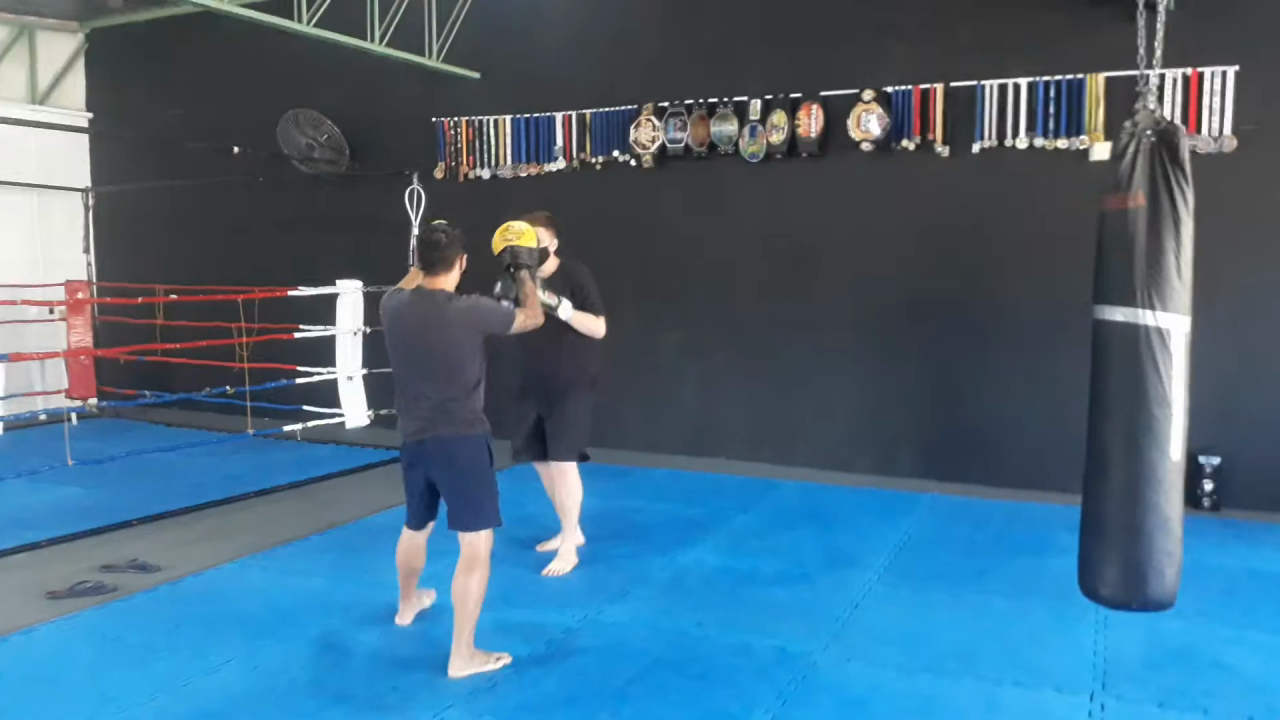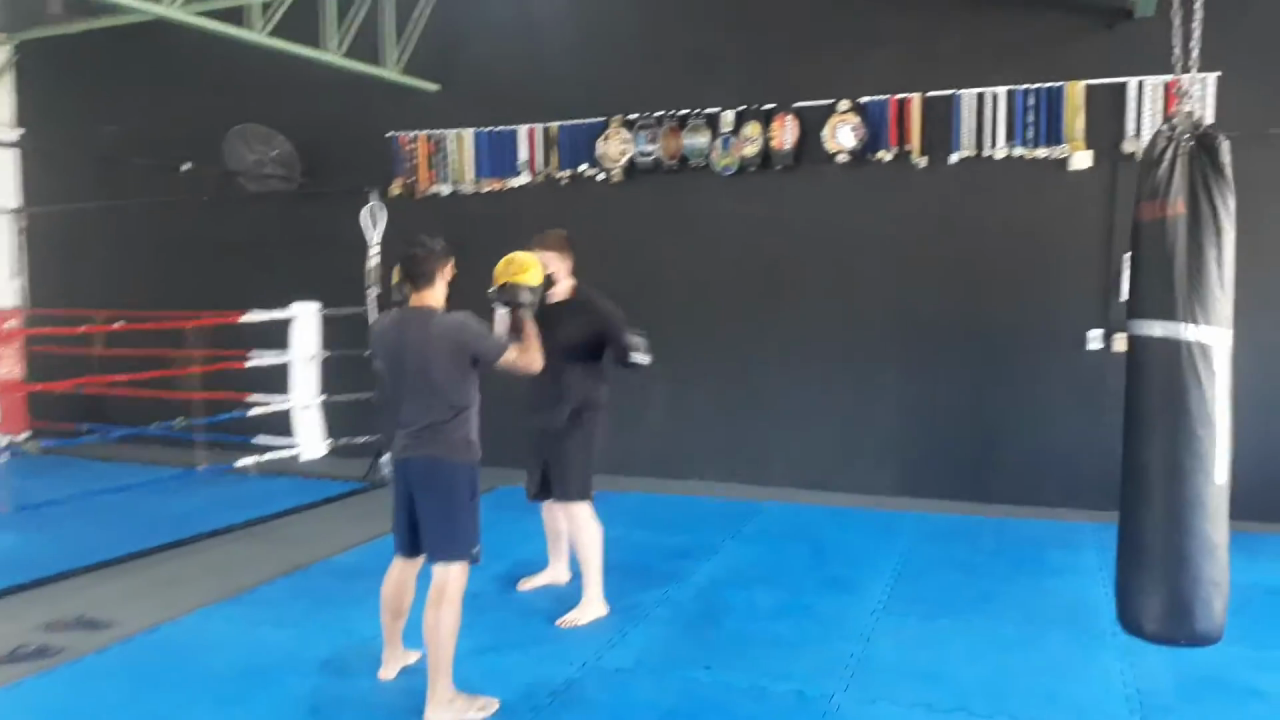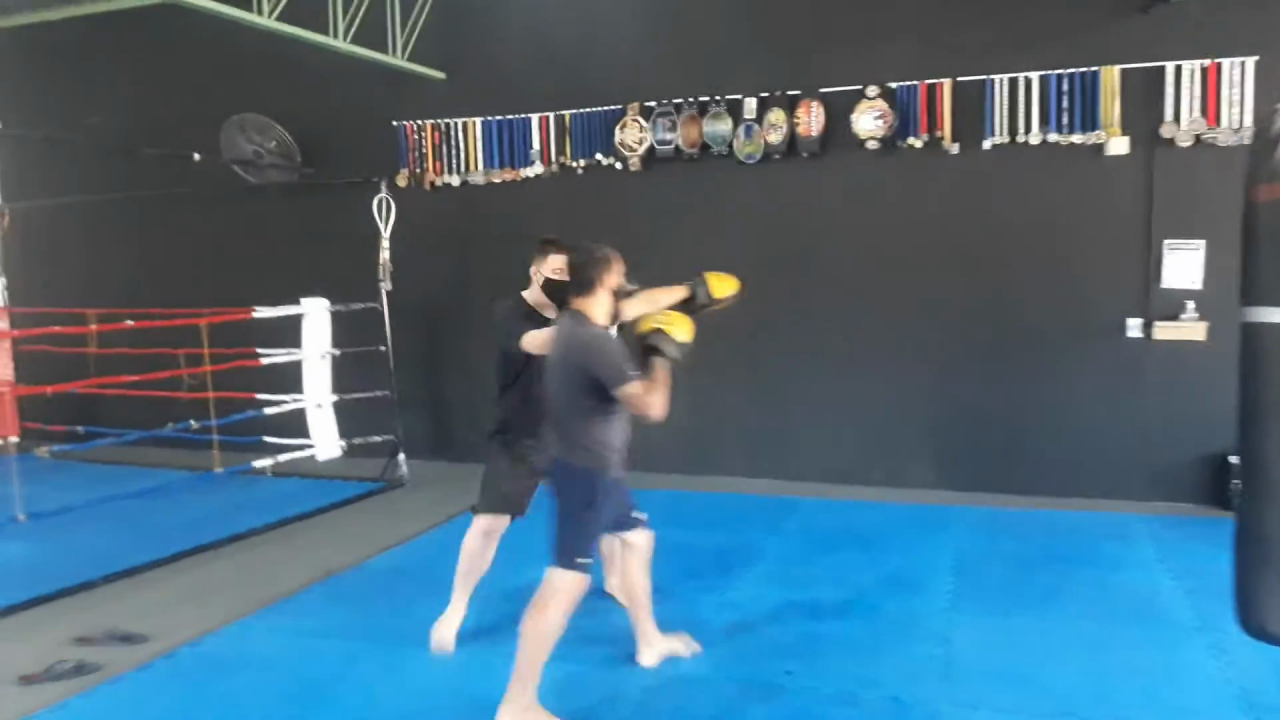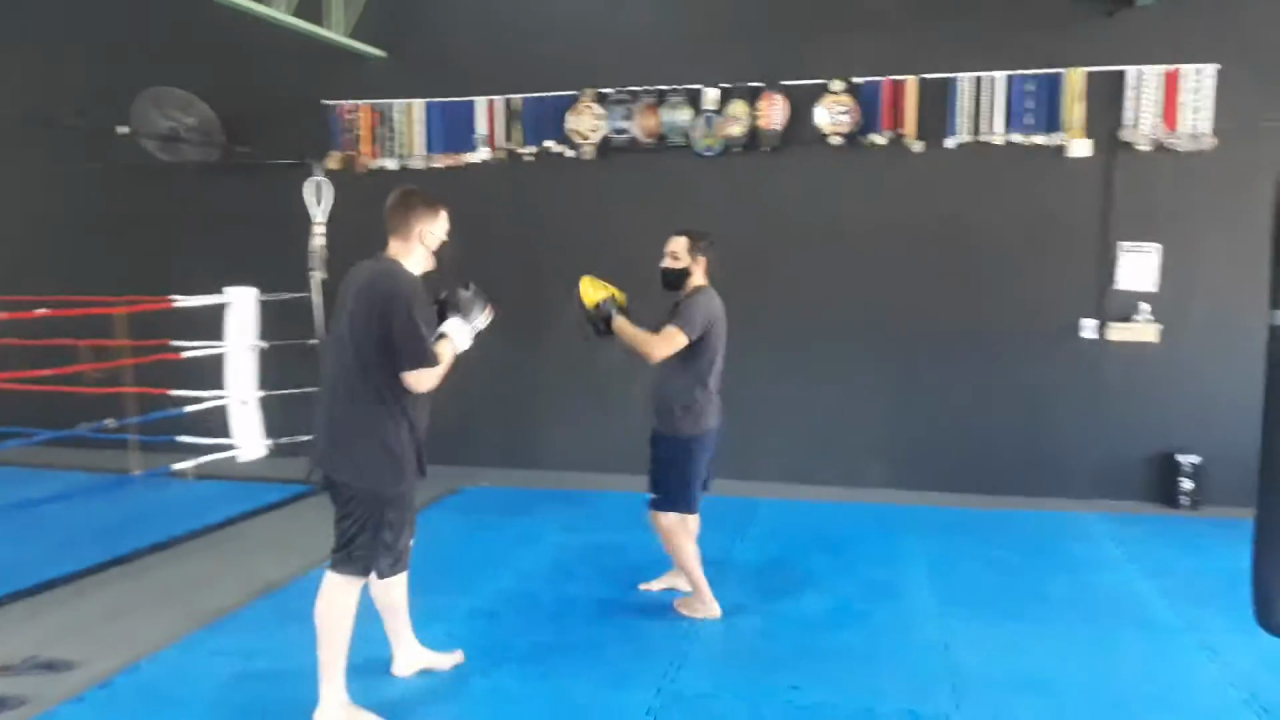
dt=1s
person 1, frame 1
left shoulder: (393, 306)
right shoulder: (473, 311)
right elbow: (534, 317)
left wrist: (421, 266)
right wrist: (524, 272)
left hip: (414, 437)
right hip: (461, 440)
left knee: (416, 526)
right knee: (476, 542)
left ankle: (408, 602)
right ankle: (463, 654)
person 1, frame 2
left shoulder: (384, 327)
right shoulder: (459, 327)
right elbow: (531, 362)
right wrist: (524, 309)
left hip: (407, 457)
right hip: (448, 461)
left knee: (406, 559)
right knee: (450, 574)
left ankle: (392, 655)
person 1, frame 3
left shoulder: (572, 322)
right shoulder: (597, 342)
right elbow: (652, 408)
right wrist: (661, 355)
left hip: (594, 467)
right hip: (587, 470)
left knee: (637, 538)
right knee: (565, 584)
left ankle: (649, 641)
person 1, frame 4
left shoulder: (696, 306)
right shoulder: (697, 303)
left elbow: (656, 350)
right elbow: (671, 347)
left wrist: (613, 319)
right wrist: (621, 320)
left hip: (683, 425)
right hip: (700, 422)
left knee: (665, 515)
right knee: (685, 504)
left ankle: (703, 598)
right ankle: (684, 574)
person 2, frame 1
left shoulder: (576, 276)
left elbow: (599, 329)
left wrist: (558, 305)
left hip: (574, 384)
right hip: (537, 385)
left knee: (563, 462)
right knee: (538, 459)
right ankle: (570, 530)
person 2, frame 2
left shoulder: (590, 305)
left elbow: (626, 344)
left wrist: (633, 349)
left hip: (578, 415)
right hip: (545, 413)
left knee: (573, 501)
right knee: (547, 495)
left ankle: (594, 597)
right ankle: (556, 567)
person 2, frame 3
right shoulder: (511, 312)
right elbow: (537, 344)
right hip: (519, 434)
right knee: (489, 523)
left ankle: (614, 578)
right ankle: (455, 610)
person 2, frame 4
left shoulder: (364, 276)
right shoulder: (403, 288)
right elbow: (421, 377)
left wrist: (436, 320)
right wrist: (459, 327)
left hip: (351, 438)
right hip: (375, 447)
left knee: (392, 548)
right knee: (353, 566)
left ankle: (406, 650)
